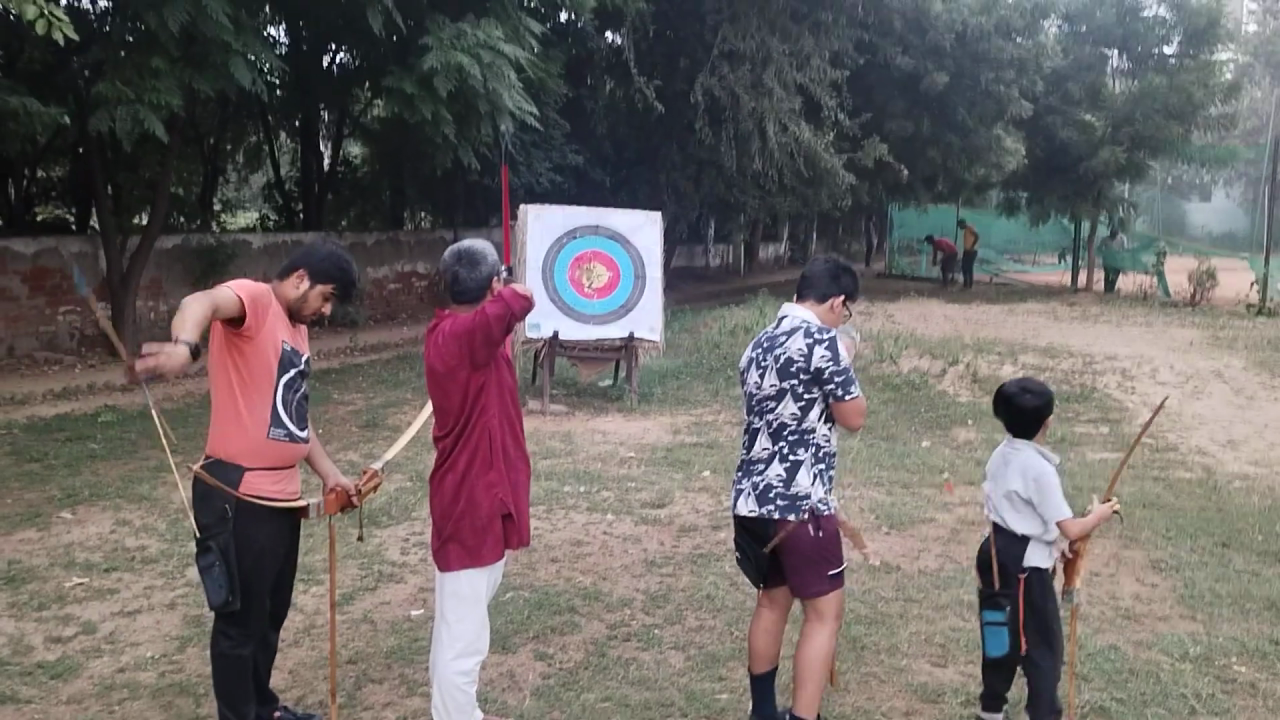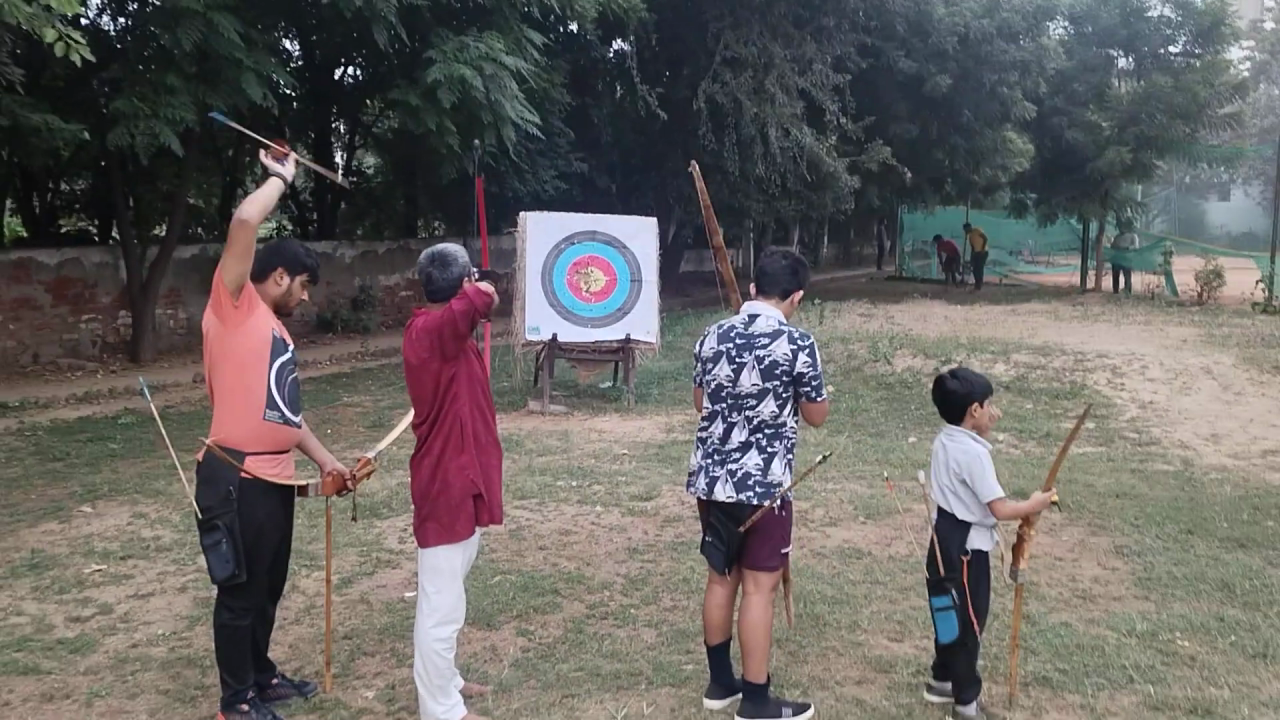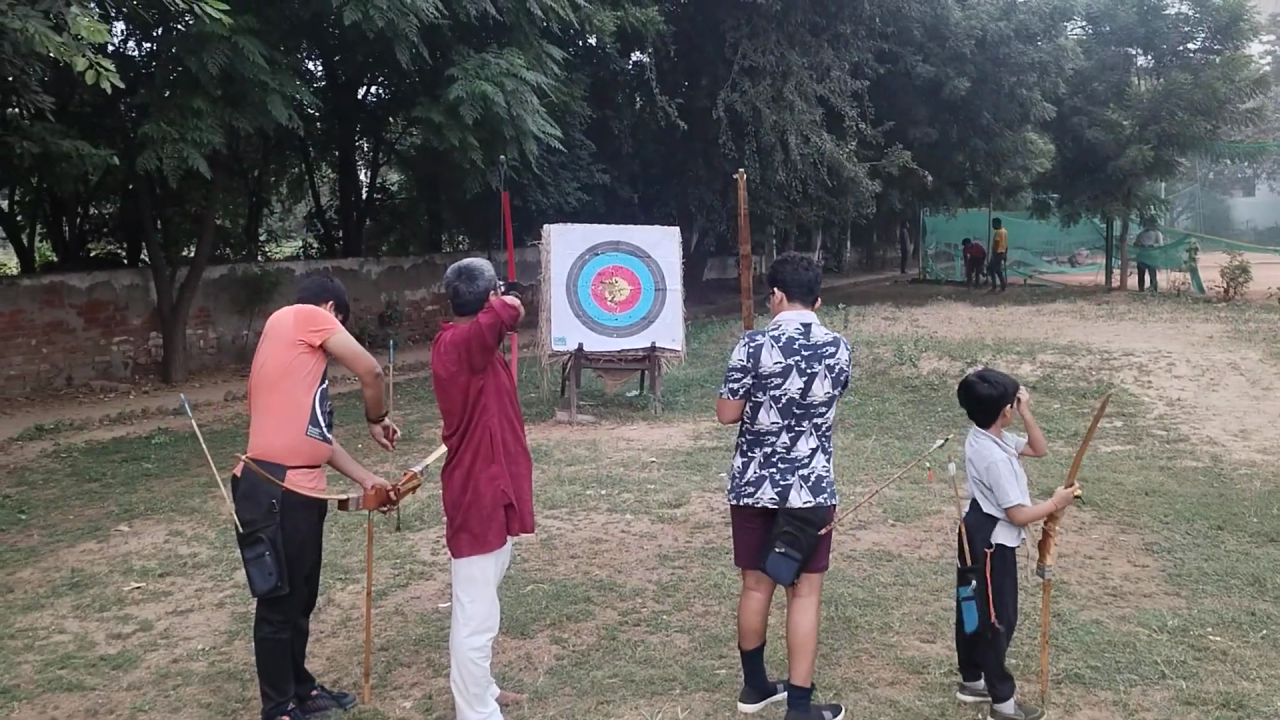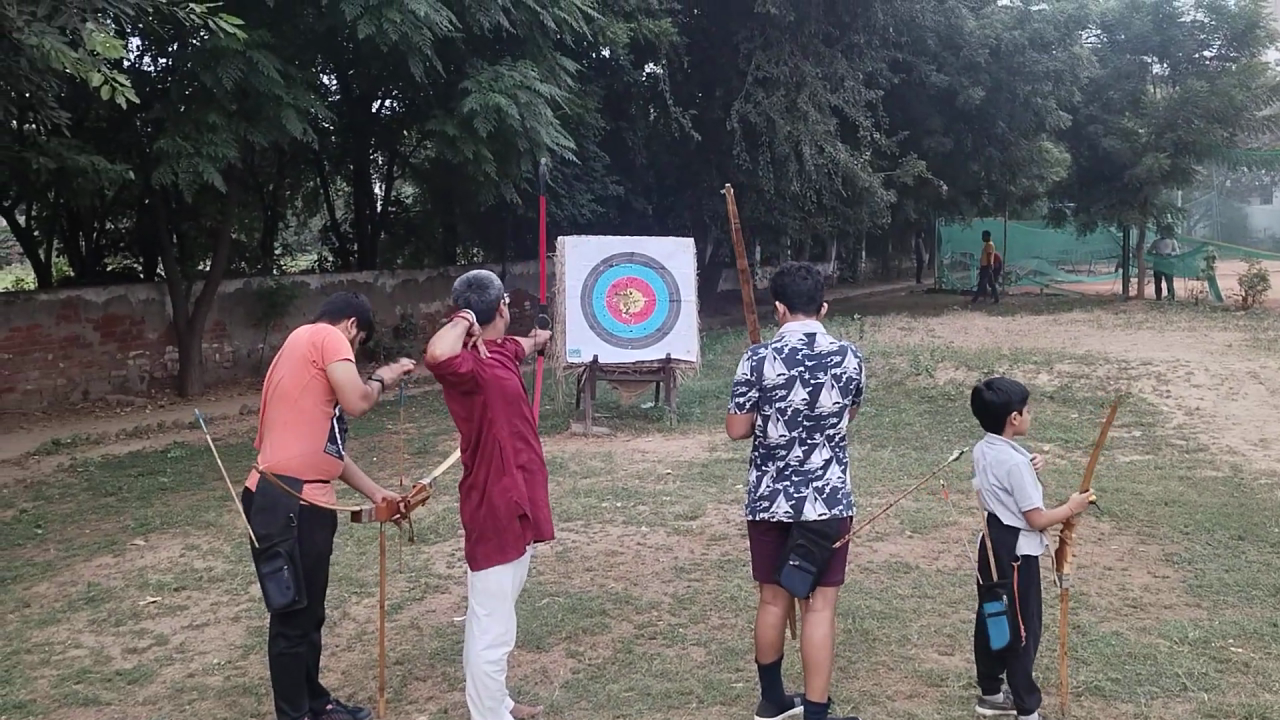
dt=1s
person 1, frame 1
left shoulder: (297, 328)
right shoulder: (253, 300)
right elbow: (207, 302)
left wrist: (329, 473)
right wrist: (186, 345)
left hip: (281, 495)
right hip: (238, 495)
left knee: (271, 613)
right knee: (240, 618)
person 1, frame 2
left shoulder: (275, 329)
right shoulder: (232, 304)
right elbow: (243, 225)
left wrist: (326, 459)
right wrist: (280, 177)
left hip: (275, 478)
right hip: (238, 480)
left knee: (268, 587)
right knee: (240, 591)
person 1, frame 3
left shoulder: (293, 340)
right shoulder: (302, 317)
left elbow: (314, 431)
right elbow: (369, 371)
left wrist: (366, 478)
right wrist: (378, 419)
left hip: (298, 490)
right hip: (274, 490)
left knee: (300, 598)
right knee: (279, 602)
person 1, frame 4
left shoulder: (304, 348)
right shoulder: (327, 337)
right elbow: (356, 403)
left wrist: (375, 491)
right wrist: (382, 378)
left hip: (301, 502)
right hip: (287, 502)
left knee: (308, 612)
right knee: (293, 616)
person 2, frame 1
left shoulder: (447, 331)
right shoulder: (465, 333)
right elbow: (519, 299)
right wrist: (510, 295)
left hip: (470, 494)
right hip: (474, 501)
left knee: (460, 623)
right knee: (463, 633)
person 2, frame 2
left shoulder: (432, 328)
right shoulder: (435, 329)
right elbow: (481, 298)
right wrist: (481, 293)
left hip: (453, 478)
right hip: (449, 483)
left knee: (442, 596)
right knee: (441, 603)
person 2, frame 3
left shoulder: (463, 341)
right shoulder: (462, 342)
right elbow: (509, 310)
right wrist: (505, 306)
left hip: (486, 487)
right hip: (479, 493)
left knee: (477, 604)
right knee: (476, 613)
person 2, frame 4
left shoulder: (496, 351)
right shoulder: (469, 363)
right elbow: (437, 355)
left wrist: (534, 341)
right wrist: (463, 323)
left hip: (509, 504)
right hip: (497, 508)
left knee: (491, 619)
right knee: (492, 626)
person 3, frame 1
left shoulder: (760, 343)
right shoulder: (820, 339)
right elbow: (853, 417)
right wrist: (844, 367)
left hip: (753, 496)
right hip: (798, 500)
left knee: (772, 601)
right knee: (823, 614)
person 3, frame 2
left shoulder: (713, 335)
right shoulder: (797, 344)
right elbow: (816, 415)
left hip: (710, 478)
right hip: (761, 485)
left knee: (721, 578)
right knee: (759, 588)
person 3, frame 3
left shoulder: (755, 345)
right shoulder: (839, 349)
left elbow: (727, 414)
left hip: (754, 486)
right hip: (811, 489)
left knee: (756, 584)
right knee: (805, 591)
person 3, frame 4
left shoulder: (759, 358)
right shoulder: (849, 357)
left elbow: (737, 429)
left hip: (769, 499)
right hip: (826, 501)
left knee: (773, 598)
right knee: (820, 604)
person 4, frame 1
left shoulder: (1000, 454)
right shoulder: (1039, 469)
right elbow: (1070, 530)
right wrist: (1099, 515)
left hip: (995, 554)
right hip: (1025, 564)
left knee: (1000, 635)
right knee: (1043, 647)
person 4, frame 2
left shoulder: (945, 440)
right shoulder: (974, 453)
right elbow: (1000, 509)
left wrist: (985, 428)
right wrist: (1033, 505)
left hip: (946, 537)
right hip: (966, 545)
left knee: (951, 615)
right knee: (968, 624)
left ankle: (941, 681)
person 4, frame 3
left shoulder: (985, 437)
right shoulder: (995, 457)
left elbow: (1039, 449)
right elbow: (1017, 515)
left wrist: (1027, 414)
right wrist: (1055, 503)
left hip: (976, 535)
right hip: (993, 543)
left knee: (973, 611)
right knee: (998, 620)
left ankle: (971, 681)
person 4, frame 4
left shoulder: (983, 450)
right shoulder: (1015, 462)
right elbow: (1036, 519)
left wrist: (1031, 465)
right wrist: (1071, 507)
left hip: (992, 543)
right hip: (1015, 552)
left knee: (991, 621)
right knee: (1022, 632)
